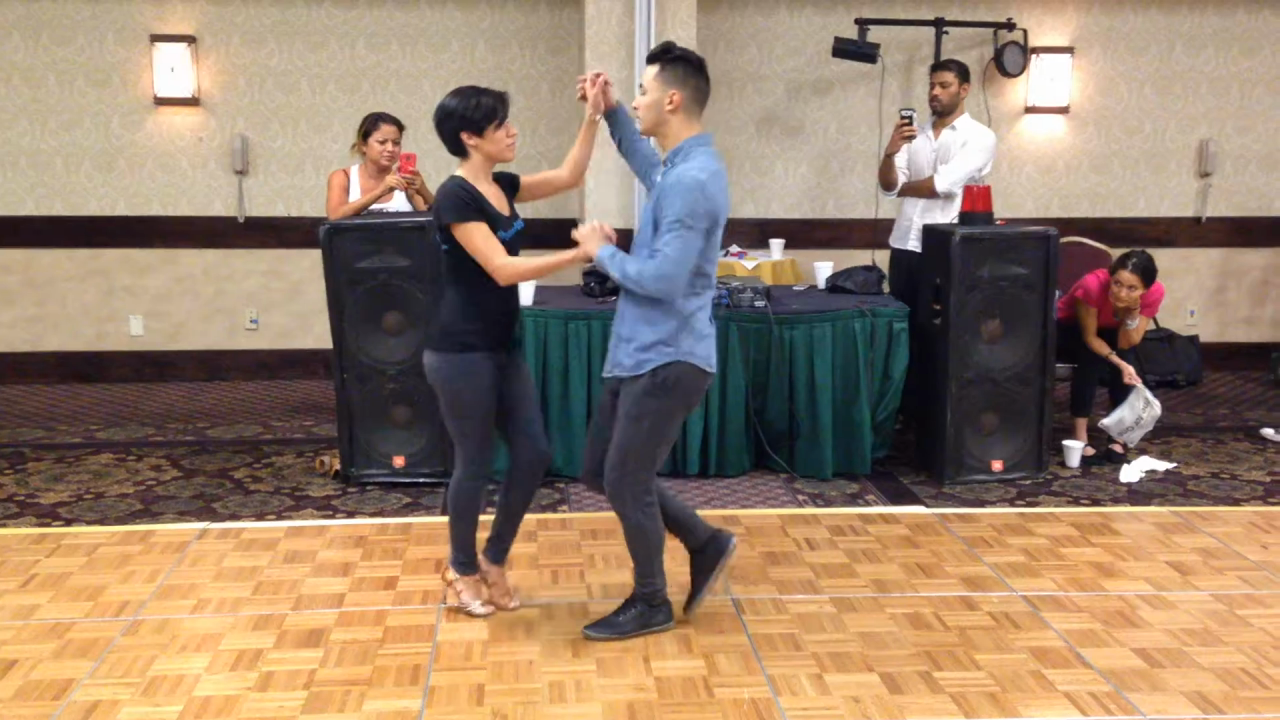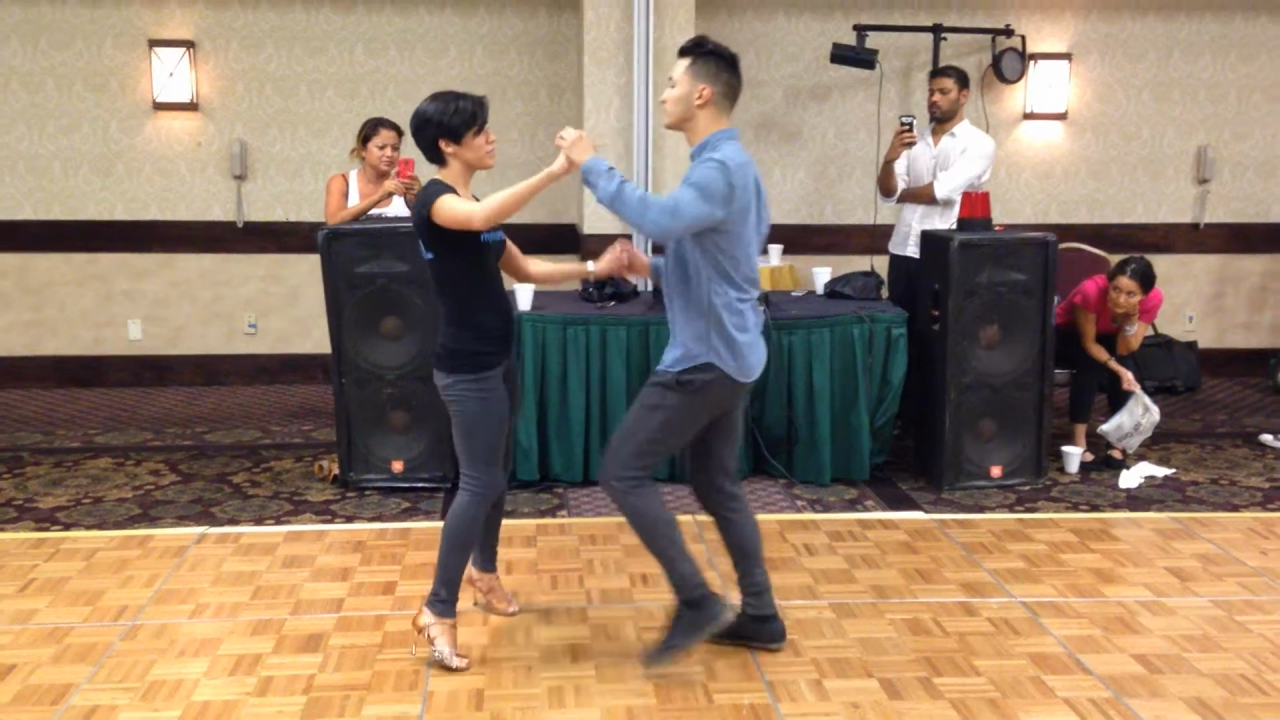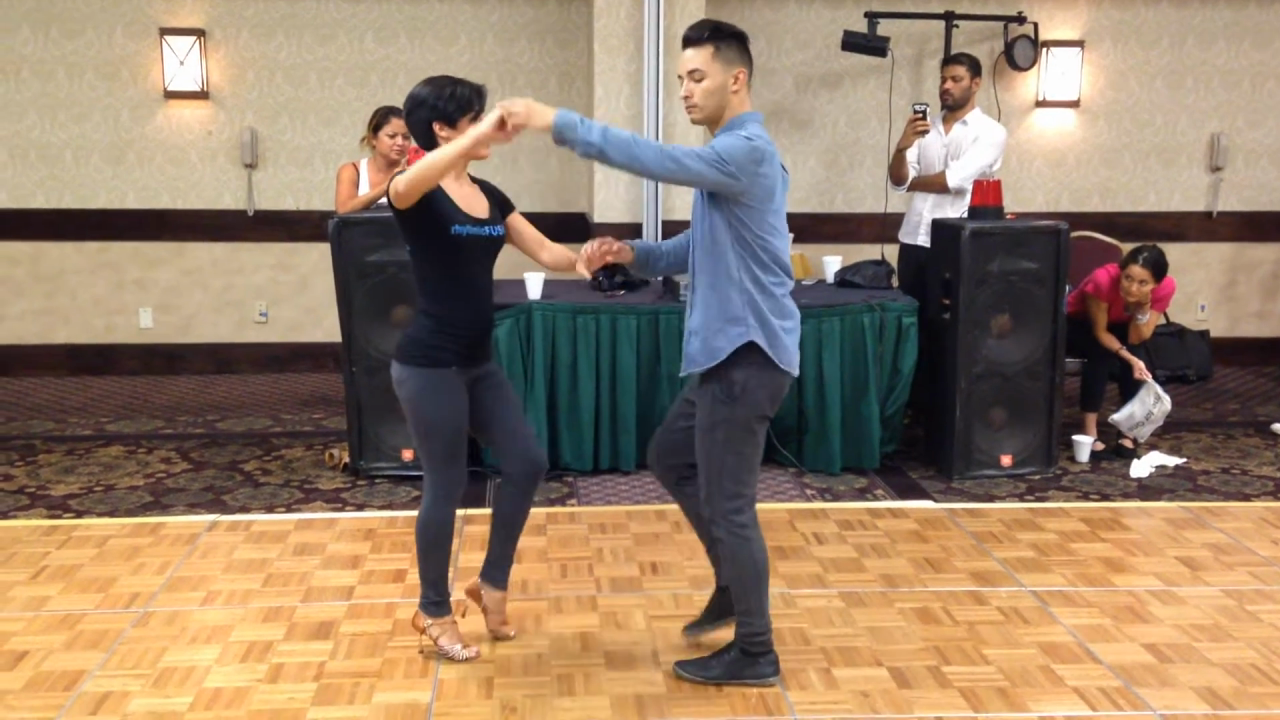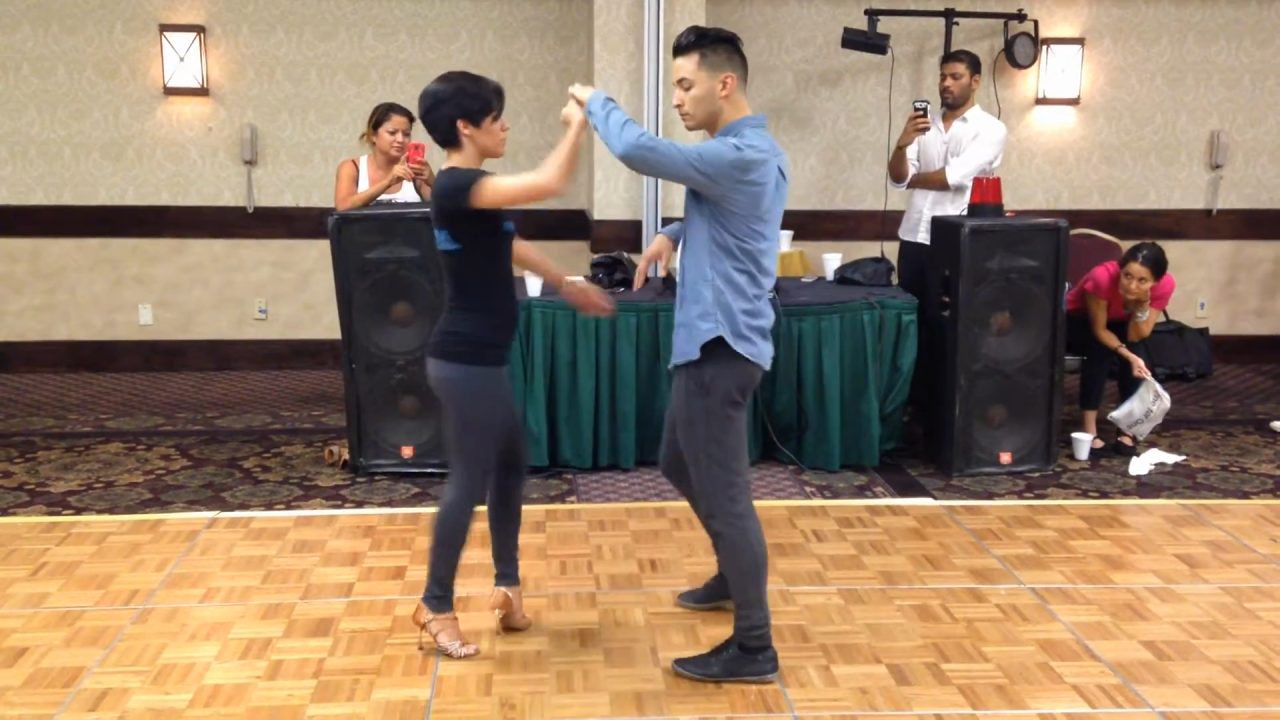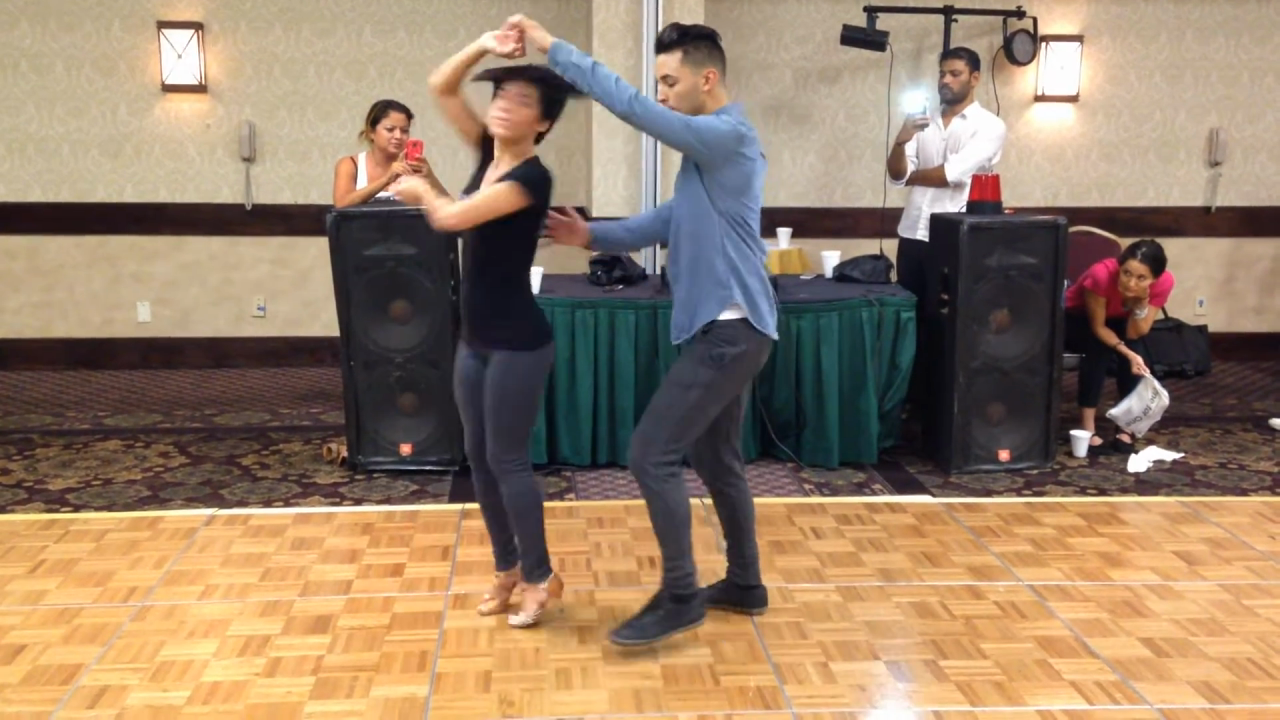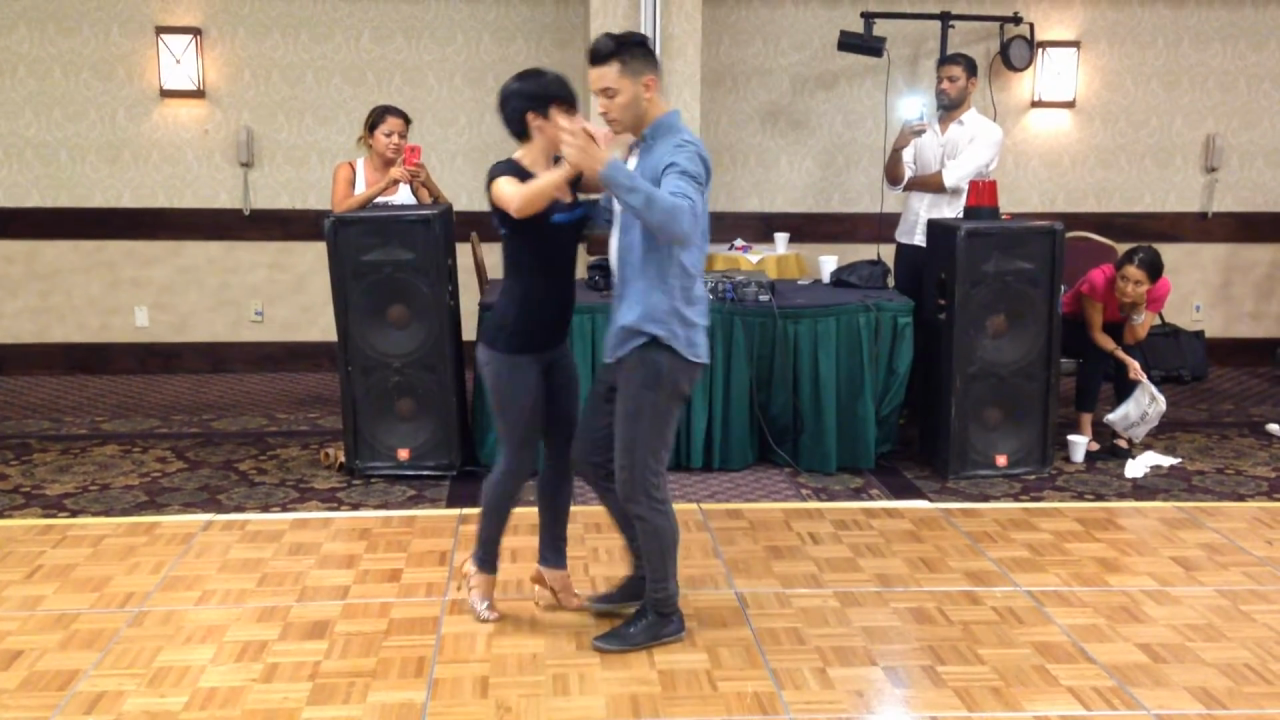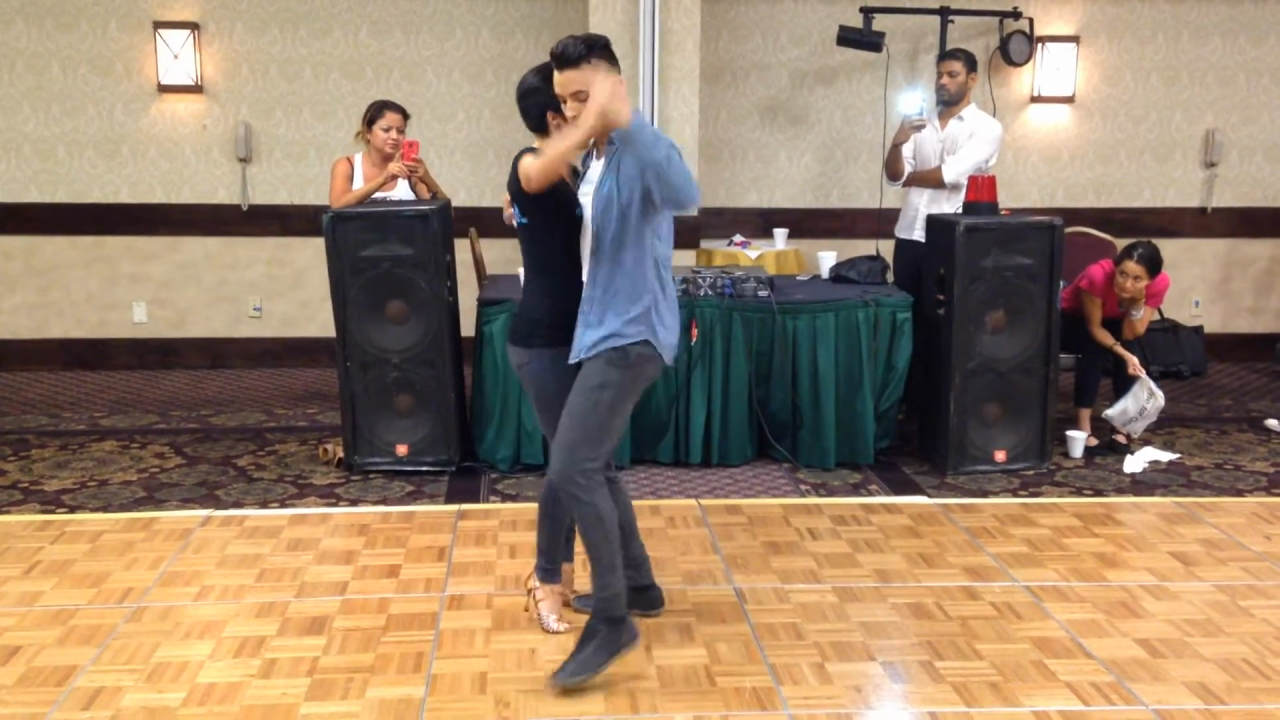
dt=0.5s
person 1, frame 1
left shoulder: (693, 180)
right shoulder: (680, 166)
left elbow: (664, 282)
right elbow: (649, 170)
left wrist: (601, 252)
right wrist: (612, 114)
left hip: (667, 360)
right hip: (639, 355)
left knee: (625, 483)
right knee: (601, 473)
left ankle: (650, 603)
right ankle: (704, 542)
person 1, frame 2
left shoulder: (721, 167)
right shoulder: (725, 163)
left elbow: (659, 218)
left wrist: (591, 165)
right wrist: (653, 267)
left hip: (704, 359)
right hip: (725, 355)
left knee: (622, 472)
right knee: (720, 488)
left ankle: (696, 600)
right ankle: (760, 616)
person 1, frame 3
left shoulder: (747, 151)
right shoulder: (732, 156)
left elbow: (656, 160)
right elbow: (697, 250)
left wrist: (560, 123)
right wrist: (632, 253)
left hip: (747, 355)
right hip: (726, 352)
left knee: (726, 504)
right knee: (670, 464)
left ankle: (754, 651)
right ankle: (735, 592)
person 1, frame 4
left shoulder: (738, 157)
right shoulder: (753, 152)
left elbow: (636, 150)
left wrist: (595, 101)
right wrist: (671, 236)
left hip: (721, 346)
right hip: (710, 343)
left knee: (724, 495)
right knee: (680, 465)
left ankle: (753, 647)
right ankle: (733, 576)
person 1, frame 5
left shoulder: (729, 137)
right shoulder: (711, 149)
left elbow: (632, 108)
right elbow: (670, 223)
left wrist: (552, 46)
right wrist: (594, 236)
left hip: (729, 329)
right hip: (722, 327)
left knee: (651, 454)
right knee: (717, 459)
left ankle: (679, 596)
right ankle: (744, 583)
person 1, frame 6
left shoulder: (680, 152)
right shoulder: (642, 152)
left elbow: (679, 226)
right elbow: (614, 217)
left wrist: (605, 170)
left hip: (662, 342)
right hip: (631, 337)
left knee: (638, 481)
right knee: (592, 458)
left ankle: (661, 612)
right ankle: (644, 578)
person 1, frame 7
left shoulder: (644, 152)
right shoulder: (596, 160)
left elbow: (686, 195)
left wrist: (630, 118)
left hip: (629, 337)
right hip: (600, 333)
left knee: (570, 469)
right knee: (594, 468)
left ankle: (612, 620)
right ankle: (636, 586)
person 2, frame 1
left shoulder: (500, 187)
right shoulder: (455, 197)
left elbow: (567, 177)
right elbow: (505, 270)
left wrist: (591, 119)
right wrist: (579, 253)
left hip: (504, 349)
right hip: (460, 352)
left knee: (533, 457)
right knee: (474, 462)
left ankle: (494, 563)
right ankle: (461, 569)
person 2, frame 2
left shoulder: (477, 207)
right shoulder: (435, 200)
left elbow: (522, 267)
right elbow: (481, 216)
left wrist: (593, 268)
right wrist: (553, 171)
left hip: (495, 359)
right hip: (467, 367)
left knee: (495, 475)
right knee: (479, 484)
left ankle: (483, 571)
right ankle: (437, 612)
person 2, frame 3
left shoulder: (490, 197)
right shoulder: (416, 195)
left elbow: (545, 251)
right elbow: (414, 178)
left wrist: (583, 258)
right wrist: (483, 132)
left hip: (481, 361)
right hip: (428, 363)
left knee: (527, 464)
right knee: (446, 486)
left ankle: (491, 585)
right ankle: (433, 612)
person 2, frame 4
left shoulder: (469, 192)
right shoulder: (461, 188)
left elbow: (505, 247)
right elbow: (547, 184)
left wrist: (566, 284)
right wrist: (575, 126)
left hip: (477, 355)
right hip: (471, 359)
left knee: (510, 463)
right knee: (471, 480)
left ankle: (507, 588)
right ankle: (436, 607)
person 2, frame 5
left shoulder: (530, 175)
right shoulder: (487, 155)
left elbow: (453, 218)
right elbow: (445, 89)
left wrist: (418, 190)
right wrist: (484, 48)
left hip: (519, 343)
right hip: (479, 340)
left knee: (504, 460)
right knee: (482, 458)
left ankle: (541, 577)
right ankle: (510, 569)
person 2, frame 6
left shoulder: (568, 176)
right shoulder: (507, 176)
right elbow: (521, 202)
right wrist: (577, 160)
left hip: (553, 343)
right hip: (511, 345)
left knee: (564, 453)
right knee: (518, 459)
left ankle: (552, 567)
right ankle: (481, 568)
person 2, frame 7
left shoulder: (565, 171)
right shoulder: (532, 166)
right elbow: (538, 176)
left hip: (565, 336)
right hip: (541, 339)
left ankle: (559, 568)
right ankle: (547, 580)
person 3, frame 1
left shoulder: (979, 137)
right shoulder: (915, 133)
left elbow: (944, 184)
right elbow: (887, 187)
left wrist: (902, 187)
right wrist: (889, 153)
right hip: (904, 245)
right ankle: (906, 405)
person 3, frame 2
left shoulder: (979, 143)
right shoulder: (915, 140)
left elbow: (943, 190)
right elbow: (887, 193)
left wrist: (902, 193)
right wrist: (890, 159)
right hip: (903, 251)
right knee: (902, 334)
right ankle: (906, 412)
person 3, frame 3
left shoulder: (991, 132)
right shoulder: (925, 127)
left elbow: (956, 180)
right elbow: (897, 181)
left wrist: (912, 182)
right wrist: (902, 147)
right hip: (913, 240)
person 3, frame 4
left shoulder: (991, 128)
right shoulder: (925, 125)
left elbow: (955, 177)
right elbow: (897, 178)
left wrist: (912, 179)
right wrist: (901, 145)
right hip: (914, 236)
person 3, frame 5
left shoulder: (989, 126)
right shoulder: (923, 126)
left elbow: (954, 174)
right elbow: (896, 176)
left wrist: (911, 176)
right wrist: (900, 144)
right hip: (913, 236)
person 3, frame 6
left shoulder: (986, 131)
right shoulder: (921, 129)
left elbow: (952, 179)
right elbow: (894, 182)
left wrist: (909, 181)
right wrist: (897, 149)
right hip: (911, 239)
person 3, frame 7
left shoulder: (986, 127)
right shoulder: (921, 122)
left elbow: (951, 175)
right elbow: (893, 176)
left wrist: (910, 177)
right wrist: (897, 143)
right hip: (910, 235)
right ankle: (909, 393)
person 4, frame 1
left shoulder: (1154, 293)
right shoulder: (1092, 285)
left elbow: (1125, 344)
right elbow: (1089, 337)
left wrist: (1133, 311)
right wrist: (1119, 364)
left hip: (1109, 332)
right hip: (1068, 330)
left knee: (1126, 356)
right knee: (1092, 358)
right ankle: (1079, 437)
person 4, frame 2
left shoulder: (1153, 299)
right shoulder: (1091, 290)
left elbow: (1125, 350)
right elbow: (1088, 343)
left wrist: (1132, 317)
right wrist: (1118, 370)
left hip: (1108, 338)
right hip: (1066, 337)
left knee: (1125, 363)
right knee: (1091, 363)
right ankle: (1079, 443)
person 4, frame 3
left shoulder: (1165, 288)
right shoulder: (1103, 279)
left elbow: (1136, 340)
right elbow: (1099, 332)
left wrist: (1144, 306)
right wrist: (1130, 358)
left hip: (1119, 327)
right hip: (1078, 325)
left knee: (1136, 350)
right knee: (1102, 352)
right ankle: (1089, 432)
person 4, frame 4
left shoulder: (1165, 285)
right shoulder: (1102, 277)
left elbow: (1135, 337)
right elbow: (1098, 329)
left wrist: (1143, 304)
right wrist: (1129, 356)
left hip: (1119, 325)
right hip: (1077, 323)
left knee: (1135, 348)
right knee: (1101, 349)
left ankle: (1126, 429)
right ankle: (1089, 430)
person 4, frame 5
left shoulder: (1164, 283)
right shoulder: (1101, 274)
left elbow: (1134, 334)
right elbow: (1097, 327)
left wrist: (1142, 301)
right wrist: (1128, 354)
left hip: (1117, 322)
right hip: (1076, 321)
left knee: (1134, 346)
right knee: (1099, 346)
right ankle: (1087, 428)
person 4, frame 6
left shoulder: (1161, 288)
right shoulder: (1098, 280)
left elbow: (1131, 340)
right elbow: (1094, 332)
left wrist: (1139, 306)
right wrist: (1125, 359)
left hip: (1114, 327)
right hip: (1073, 326)
left knee: (1131, 351)
right knee: (1097, 352)
left ankle: (1122, 431)
right ankle: (1084, 433)
person 4, frame 7
left shoulder: (1159, 283)
right shoulder: (1097, 275)
left elbow: (1130, 335)
right elbow: (1093, 327)
left wrist: (1138, 302)
right wrist: (1123, 354)
left hip: (1113, 323)
right hip: (1071, 321)
left knee: (1128, 346)
right knee: (1095, 347)
left ankle: (1121, 427)
right ankle: (1083, 429)
